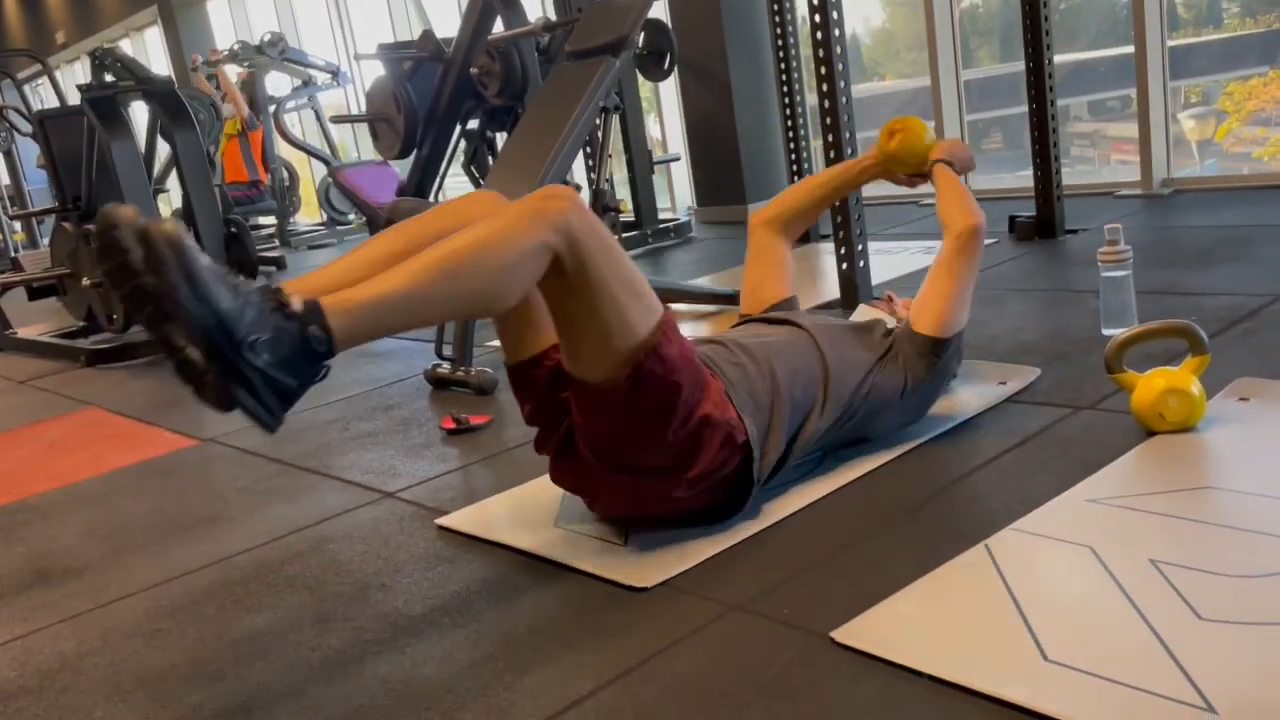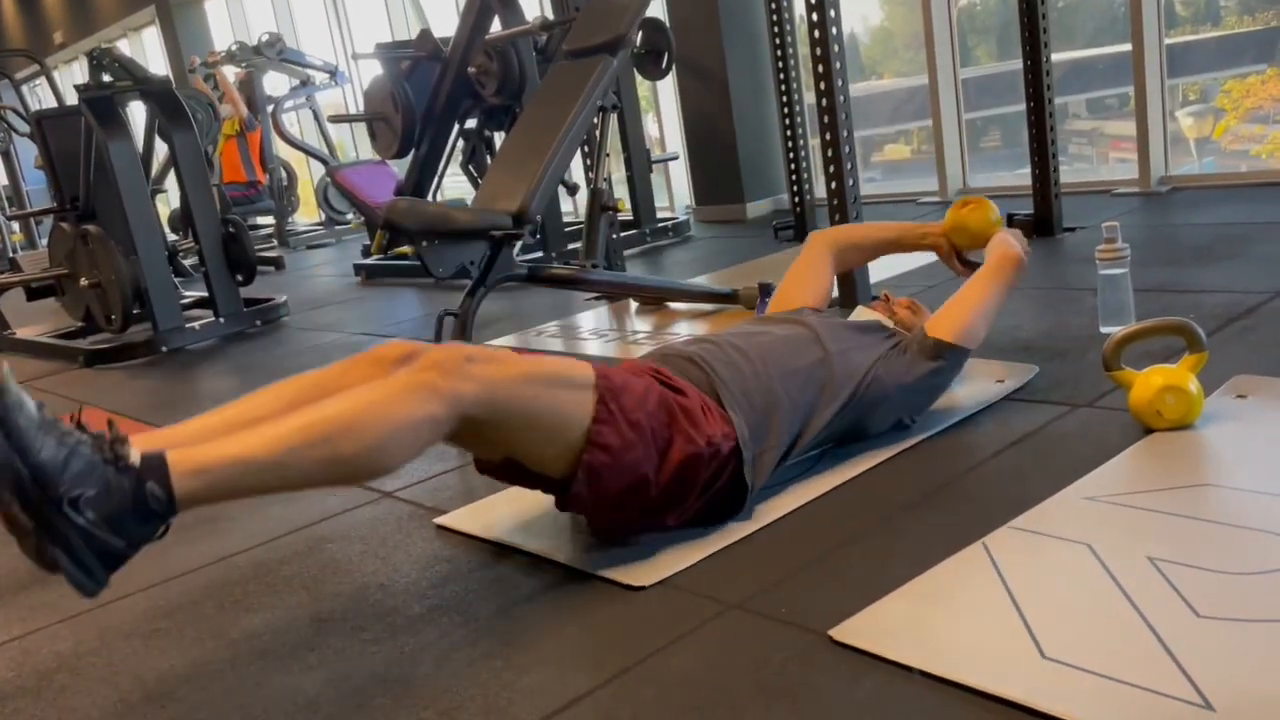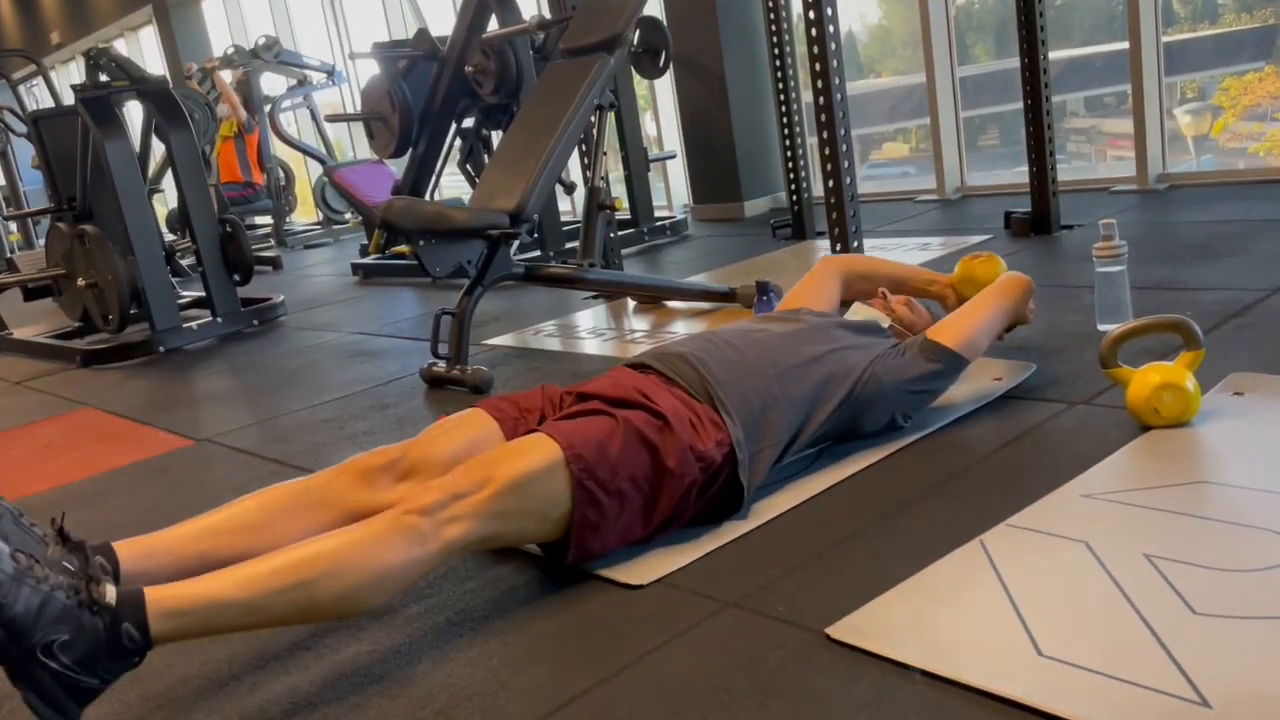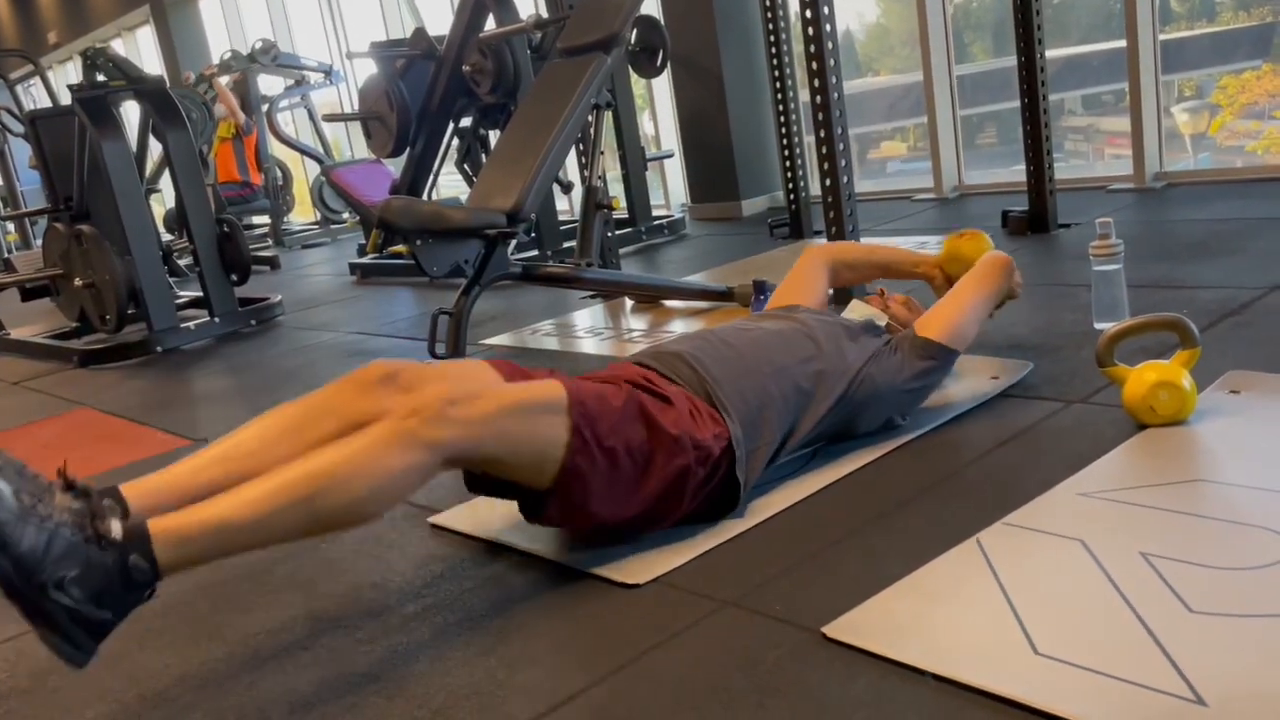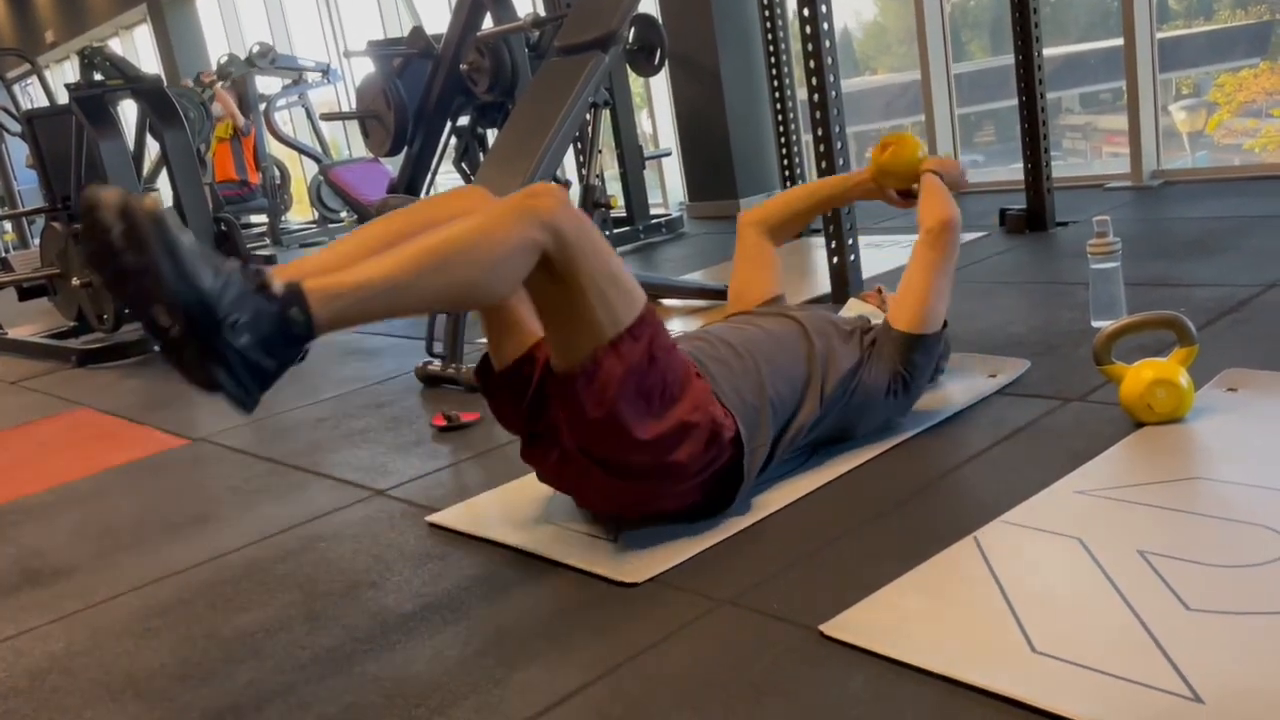
dt=0.3s
person 1, frame 1
left shoulder: (903, 373)
right shoulder: (795, 327)
left elbow: (962, 245)
right elbow: (769, 221)
left wrist: (942, 174)
right wrist: (870, 163)
left hip: (692, 445)
right hip: (601, 432)
left knee: (554, 213)
right knee: (481, 214)
left ankle: (291, 348)
right ankle: (266, 317)
person 1, frame 2
left shoulder: (900, 367)
right shoulder: (819, 326)
left elbow: (998, 276)
right elbow: (824, 241)
left wrist: (1001, 246)
right wrist: (933, 232)
left hip: (693, 445)
right hip: (640, 392)
left knee: (452, 380)
right knee: (401, 362)
left ankle: (137, 495)
right ankle: (122, 459)
person 1, frame 3
left shoulder: (901, 373)
right shoulder: (819, 327)
left elbow: (1012, 293)
right elbow: (835, 261)
left wrist: (999, 292)
right wrist: (935, 275)
left hip: (686, 441)
right hip: (622, 391)
left knee: (442, 516)
right knee: (385, 474)
left ankle: (109, 628)
right ankle: (99, 571)
person 1, frame 4
left shoulder: (897, 365)
right shoulder: (811, 324)
left elbow: (993, 274)
right elbow: (822, 253)
left wrist: (988, 269)
right wrist: (921, 258)
left hip: (681, 436)
right hip: (620, 388)
left knee: (441, 419)
right knee: (383, 385)
left ankle: (120, 567)
right ankle: (114, 515)
person 1, frame 5
left shoulder: (889, 368)
right shoulder: (788, 328)
left elbow: (941, 240)
right elbow: (758, 229)
left wrist: (933, 185)
right wrist: (863, 182)
left hip: (670, 454)
right hip: (587, 432)
left knee: (541, 211)
right knee: (471, 204)
left ankle: (270, 321)
right ankle: (255, 301)
